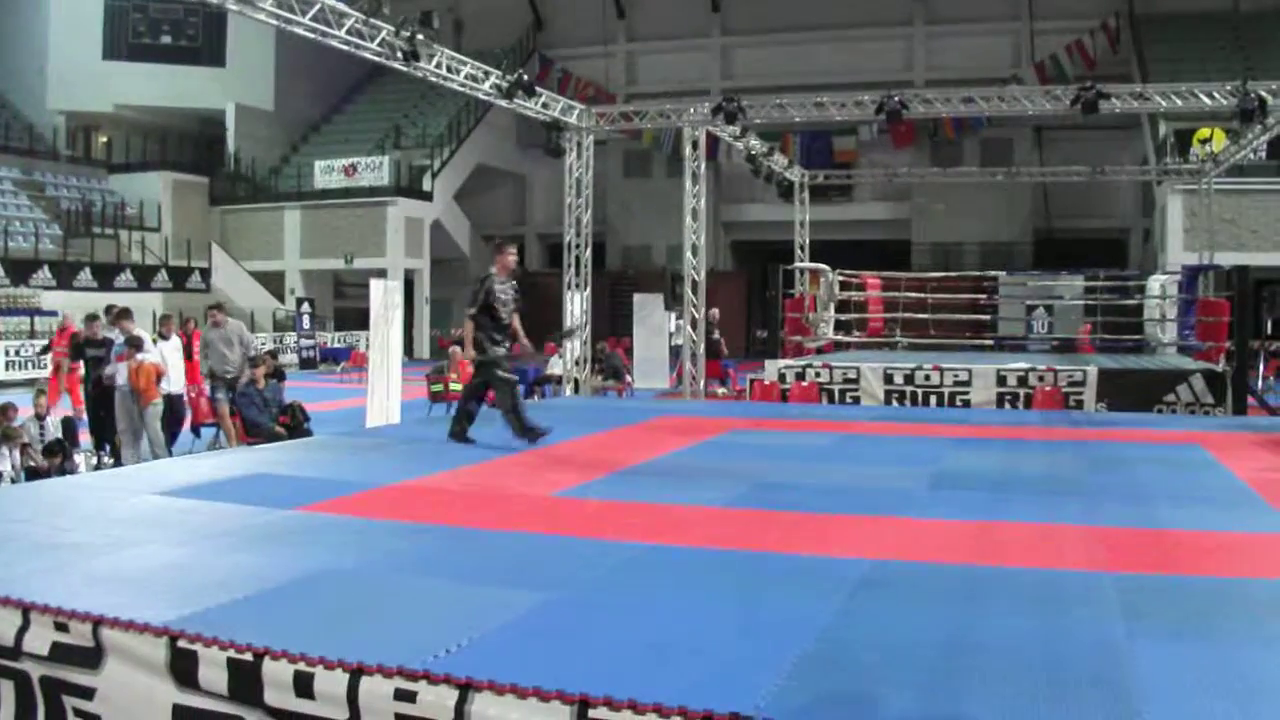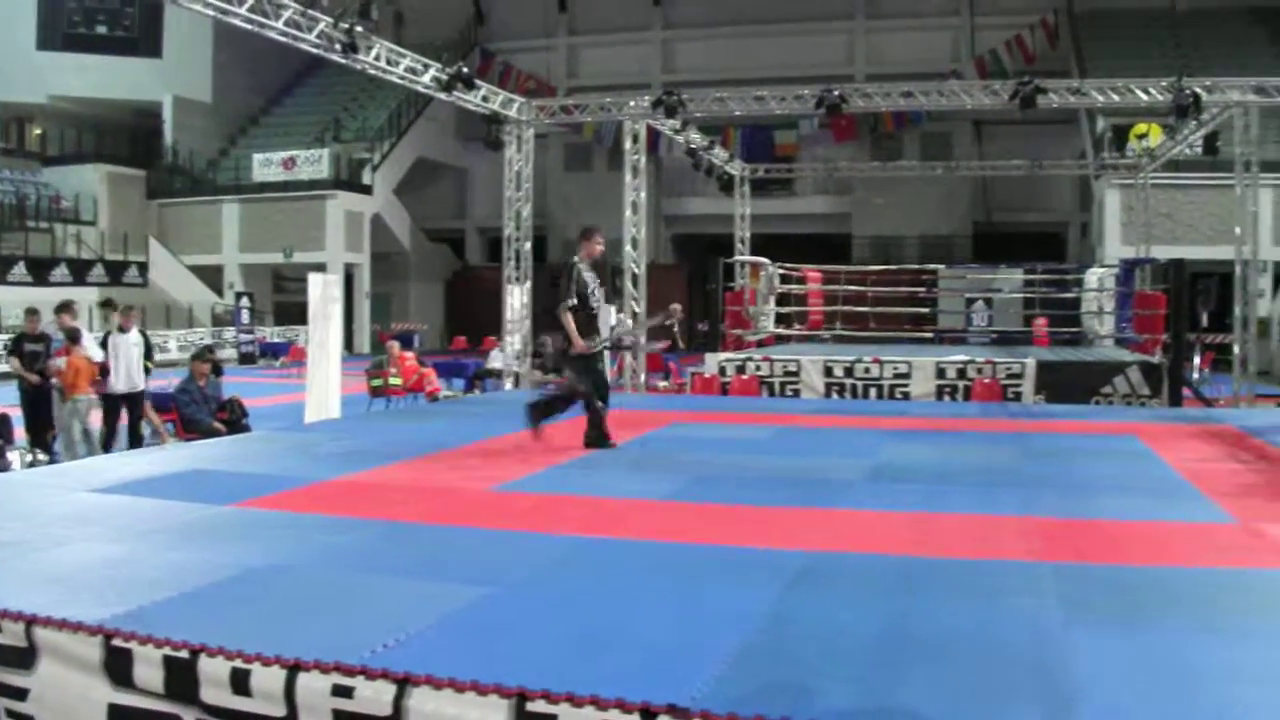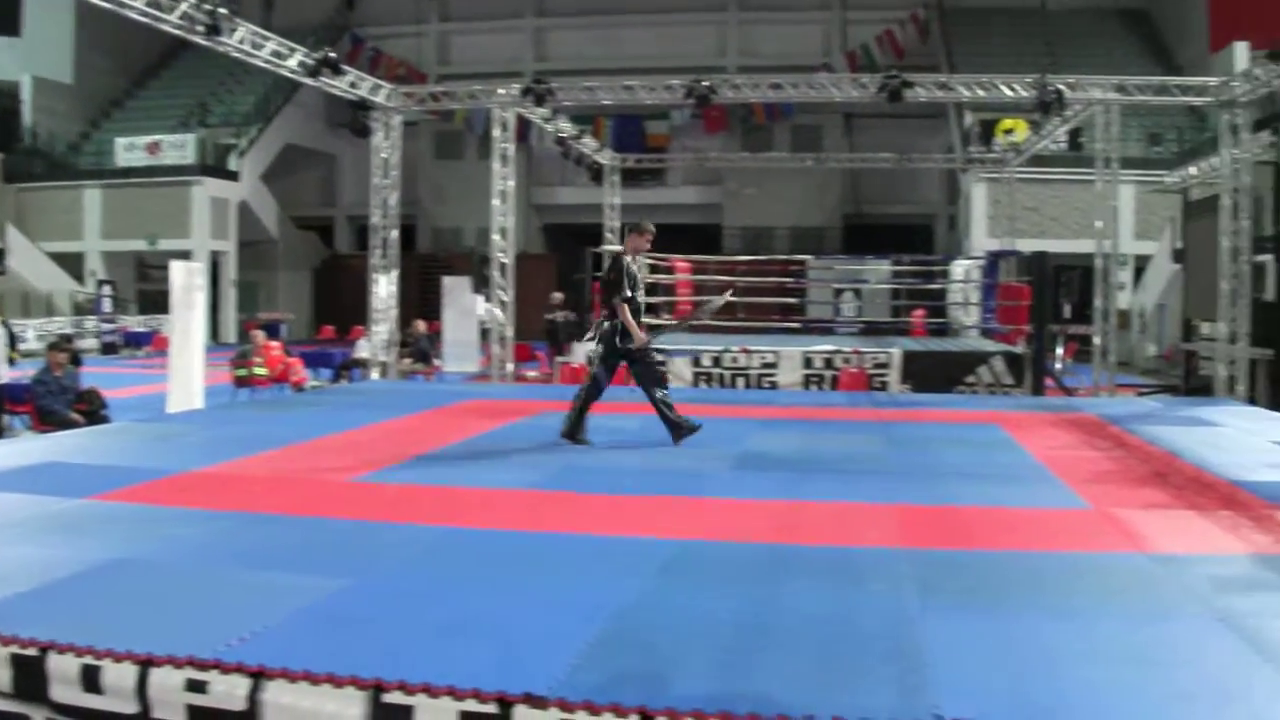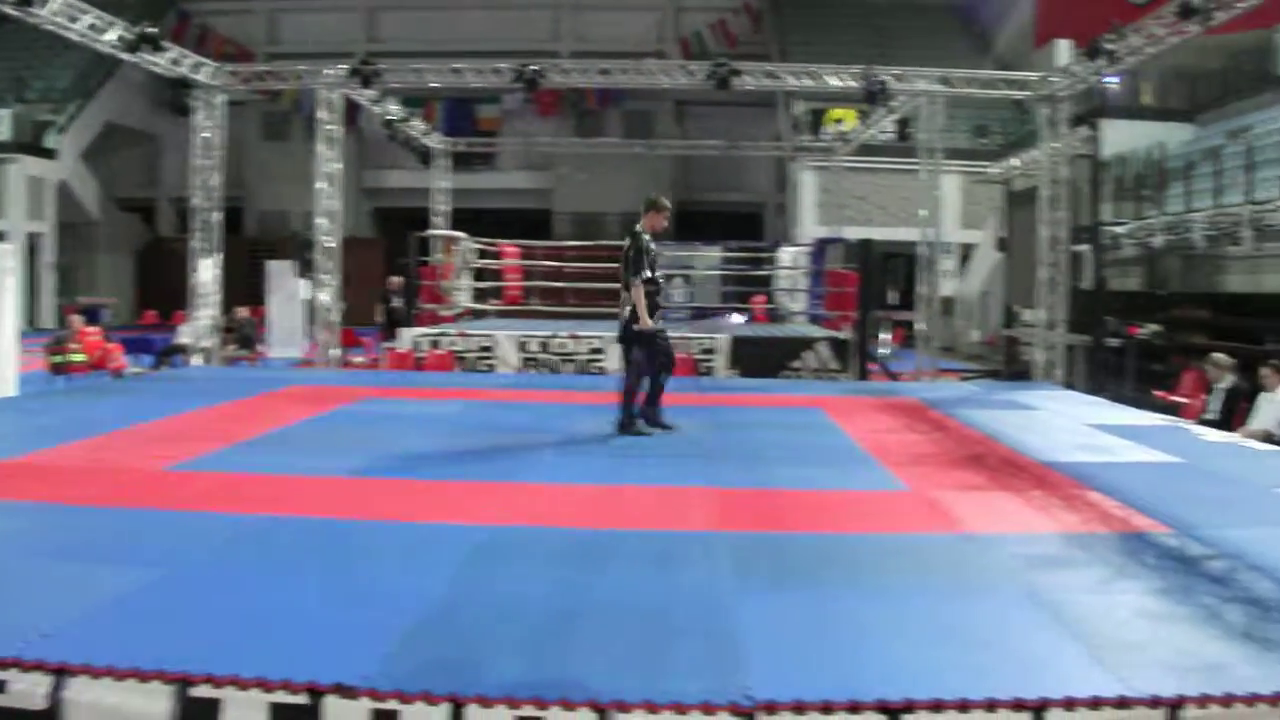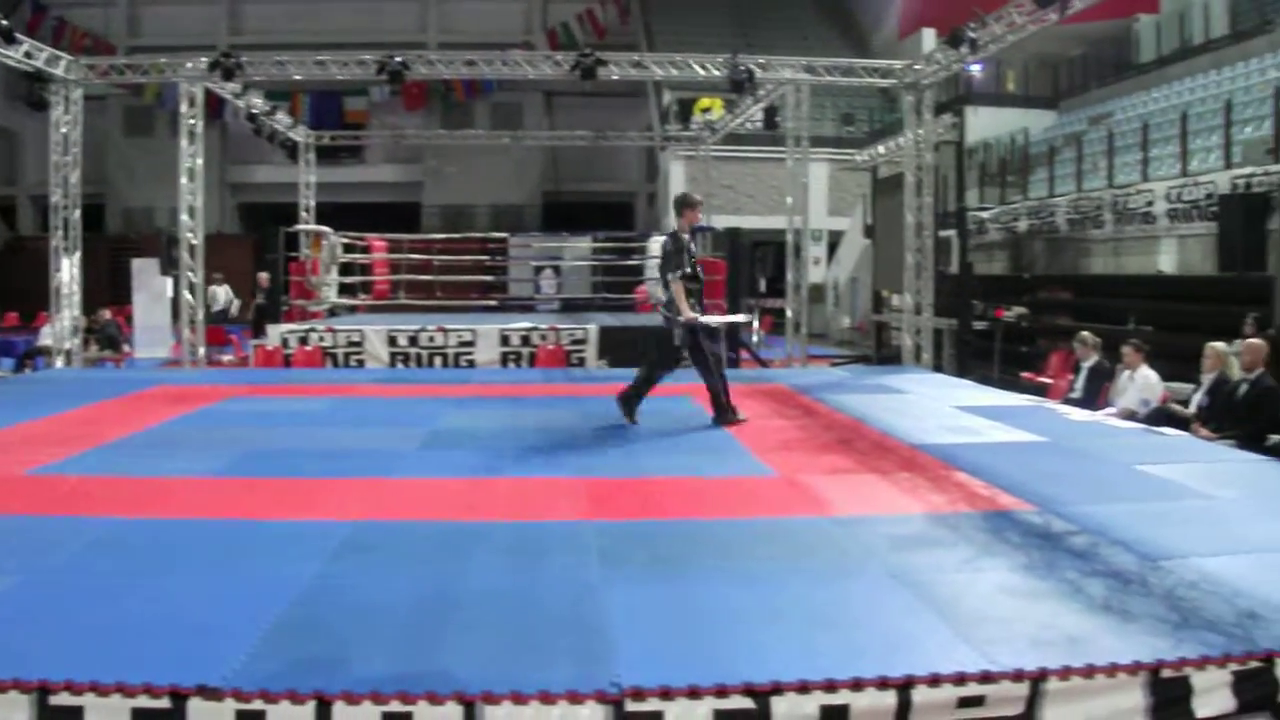
dt=0.7s
person 1, frame 1
left shoulder: (511, 283)
right shoulder: (487, 283)
right elbow: (471, 316)
left wrist: (522, 338)
right wrist: (469, 346)
left hip: (501, 342)
right hip: (487, 342)
left knee: (477, 388)
right knee: (507, 384)
left ankle: (458, 429)
right ankle: (525, 430)
person 1, frame 2
left shoulder: (590, 271)
right shoulder: (573, 270)
right elbow: (565, 309)
right wrist: (575, 339)
left hip: (590, 339)
right hip: (577, 340)
left knee: (600, 386)
right knee: (579, 388)
left ankle: (597, 435)
right ankle: (538, 410)
person 1, frame 3
left shoulder: (630, 262)
right shoulder: (620, 263)
right elbow: (619, 303)
right wrist: (635, 331)
left hip: (630, 335)
right hip: (617, 334)
left knee: (654, 377)
right knee: (598, 381)
left ankle: (678, 426)
right ankle: (572, 428)
person 1, frame 4
left shoulder: (643, 240)
right shoulder: (639, 242)
right elbow: (636, 283)
right wrist: (643, 316)
left hip: (645, 314)
right hip: (637, 316)
left knee: (664, 359)
right knee: (637, 368)
left ankle: (650, 412)
right ankle: (627, 420)
person 1, frame 5
left shoulder: (680, 239)
right shoulder: (679, 241)
right elbow: (674, 279)
right wrist: (685, 310)
left hip: (677, 310)
right hip: (681, 312)
left knee: (665, 359)
right knee: (710, 358)
left ankle: (629, 399)
right ankle: (724, 413)
